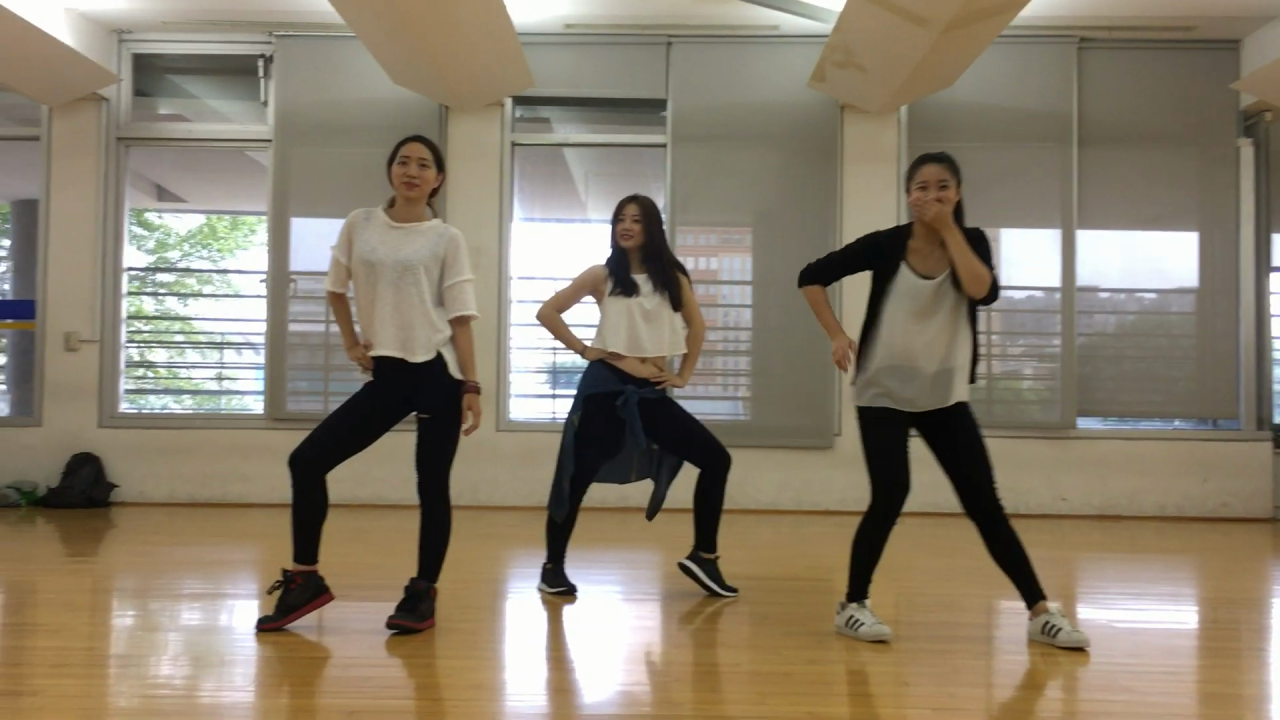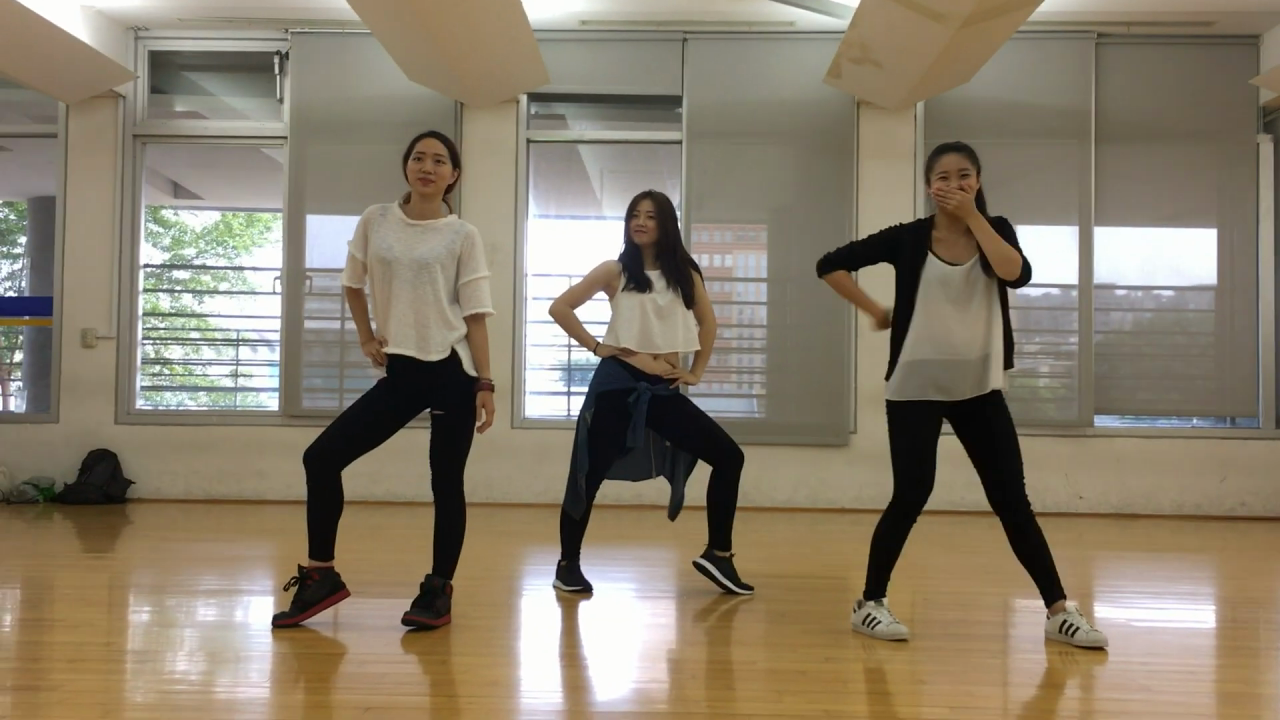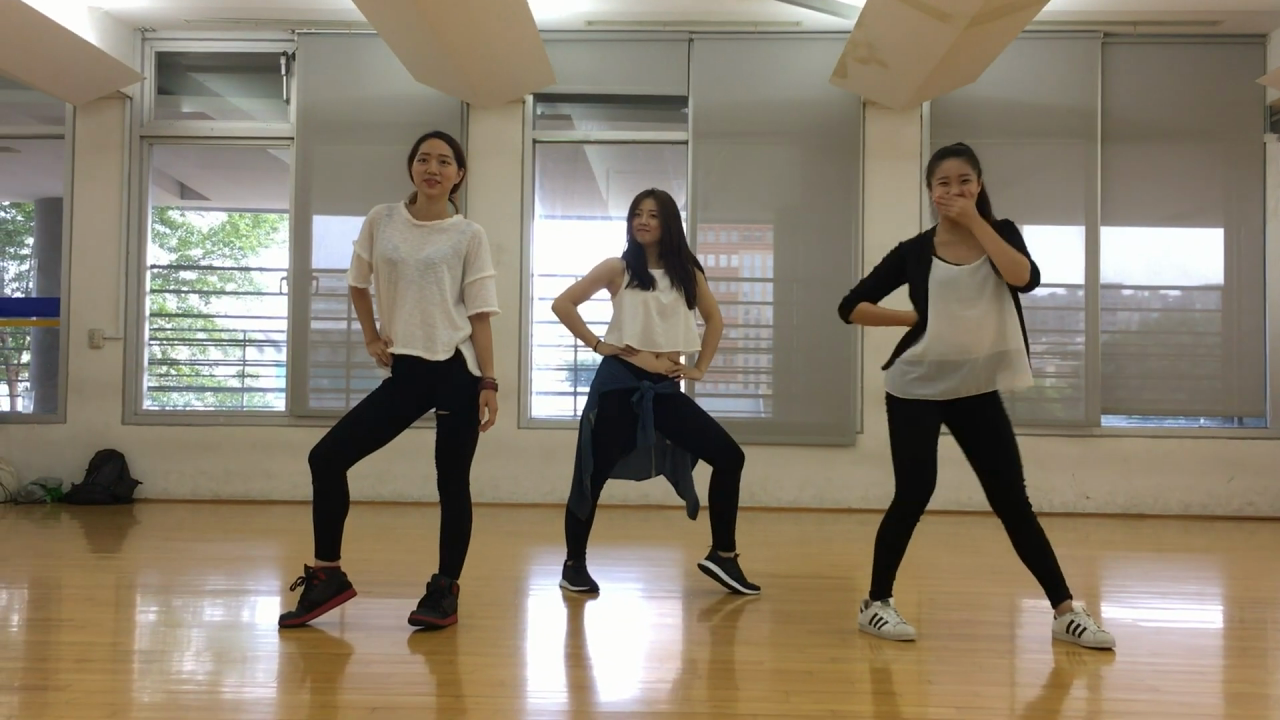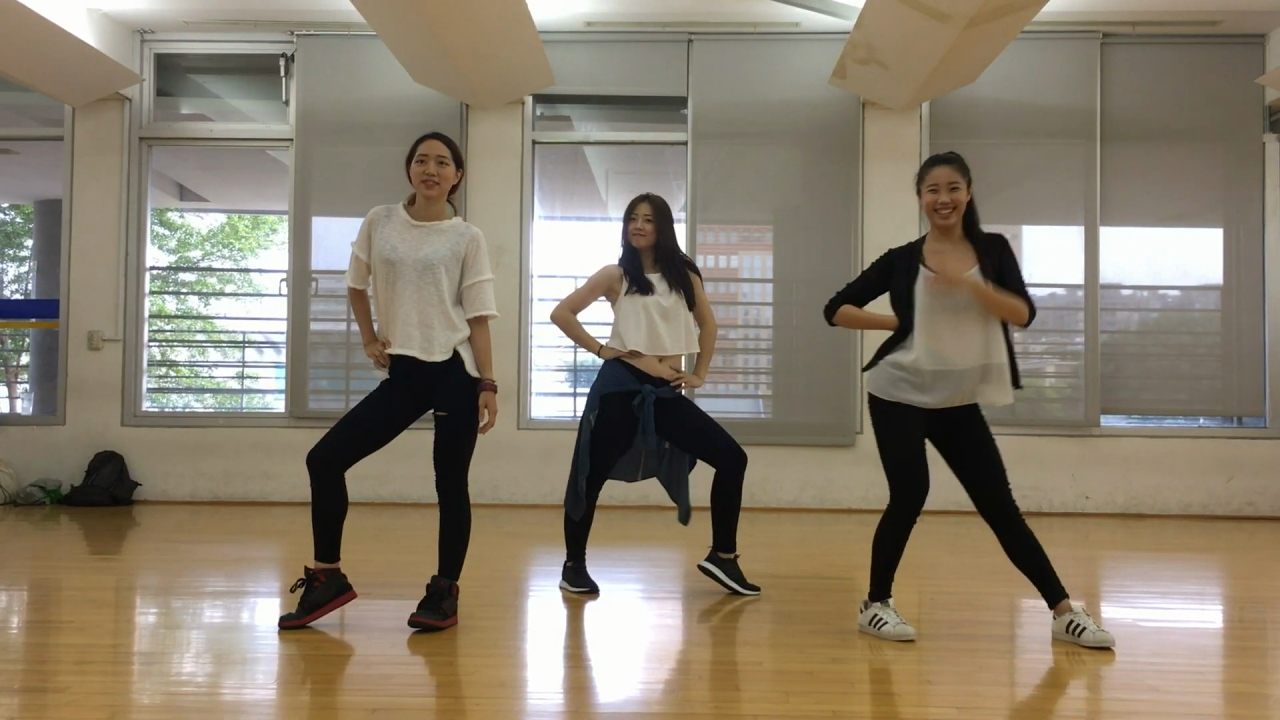
dt=0.2s
person 1, frame 1
left shoulder: (971, 241)
right shoulder: (885, 245)
left elbow: (983, 290)
right elbow: (812, 276)
left wrist: (948, 229)
right wrist: (838, 337)
left hip: (945, 396)
right hip: (883, 393)
left knee: (984, 503)
right knee: (889, 497)
left ankle: (1041, 612)
right ankle: (852, 605)
person 1, frame 2
left shoulder: (995, 230)
right shoulder: (908, 238)
left elbow: (1016, 273)
right elbow: (830, 265)
left wrist: (972, 215)
right wrist: (877, 310)
left hip: (979, 389)
right hip: (915, 388)
left knee: (1012, 499)
right knee: (912, 493)
left ankle: (1059, 611)
right ankle: (870, 603)
person 1, frame 3
left shoulder: (1000, 233)
right shoulder: (914, 250)
left elbow: (1024, 277)
right elbow: (851, 307)
left wrist: (974, 221)
right wrist: (915, 316)
left hip: (979, 391)
right hip: (917, 388)
left knee: (1013, 501)
right knee: (914, 493)
left ankle: (1066, 611)
right ankle: (876, 603)
person 1, frame 4
left shoulder: (993, 250)
right shoulder: (901, 260)
left elbow: (1023, 312)
right elbow: (836, 309)
left wrist: (969, 284)
right wrist: (897, 321)
left hip: (959, 401)
right hip: (898, 394)
left knee: (1000, 505)
right knee: (909, 494)
left ankle: (1064, 611)
right ankle: (876, 603)
person 2, frame 1
left shoulder: (447, 239)
right shoulder: (359, 226)
left elbow: (460, 318)
right elbow: (336, 290)
left wrist: (471, 386)
right wrist: (352, 345)
left hip: (437, 374)
right hip: (385, 376)
left knee: (432, 484)
right knee: (307, 461)
left ankle: (423, 592)
right ankle: (305, 578)
person 2, frame 2
left shoulder: (463, 236)
right shoulder: (375, 221)
left elbow: (474, 316)
right elbow: (353, 285)
left wrist: (485, 384)
right wrist: (367, 340)
left hip: (452, 371)
right hip: (399, 372)
left knee: (446, 481)
right knee: (321, 457)
left ankle: (438, 589)
right ankle: (322, 575)
person 2, frame 3
left shoulder: (469, 236)
right shoulder: (381, 221)
left elbow: (480, 315)
right elbow: (359, 284)
left wrist: (488, 383)
right wrist: (372, 340)
left hip: (457, 371)
right hip: (405, 373)
left knee: (452, 480)
right knee: (327, 457)
left ankle: (445, 589)
right ankle: (328, 575)
person 2, frame 4
left shoulder: (467, 238)
right shoulder: (379, 223)
left elbow: (478, 317)
right elbow: (357, 286)
left wrist: (488, 385)
right wrist: (369, 341)
left hip: (455, 373)
right hip: (402, 374)
left knee: (450, 482)
right knee: (325, 459)
left ankle: (444, 591)
right ankle: (328, 577)
person 3, frame 1
left shoulder: (672, 277)
right shoulder: (602, 275)
left elbow: (696, 326)
right elbow: (547, 312)
left wrist: (684, 374)
right wrist: (584, 350)
left hip: (652, 392)
right hip: (607, 386)
left knee: (716, 459)
right knee: (578, 476)
left ankle: (703, 557)
right ankle: (553, 567)
person 3, frame 2
left shoulder: (685, 273)
right shoulder: (615, 271)
left elbow: (708, 323)
right elbow: (560, 307)
left wrist: (696, 371)
right wrist: (596, 347)
left hip: (664, 389)
right hip: (618, 383)
left knee: (729, 457)
right knee: (590, 473)
left ankle: (718, 555)
right ankle: (568, 565)
person 3, frame 3
left shoulder: (688, 272)
right shoulder: (618, 268)
left elbow: (714, 319)
right elbow: (562, 304)
left wrist: (700, 368)
right wrist: (599, 345)
left hip: (665, 388)
right hip: (620, 383)
left knee: (729, 457)
right knee: (594, 473)
left ankle: (722, 556)
right ankle: (574, 564)
person 3, frame 4
left shoulder: (684, 276)
right shoulder: (615, 274)
left elbow: (707, 326)
right elbow: (562, 313)
left wrist: (699, 373)
right wrist: (600, 349)
left hip: (667, 392)
right hip: (622, 385)
left knee: (731, 459)
right knee: (593, 473)
left ankle: (722, 557)
right ankle: (574, 565)
